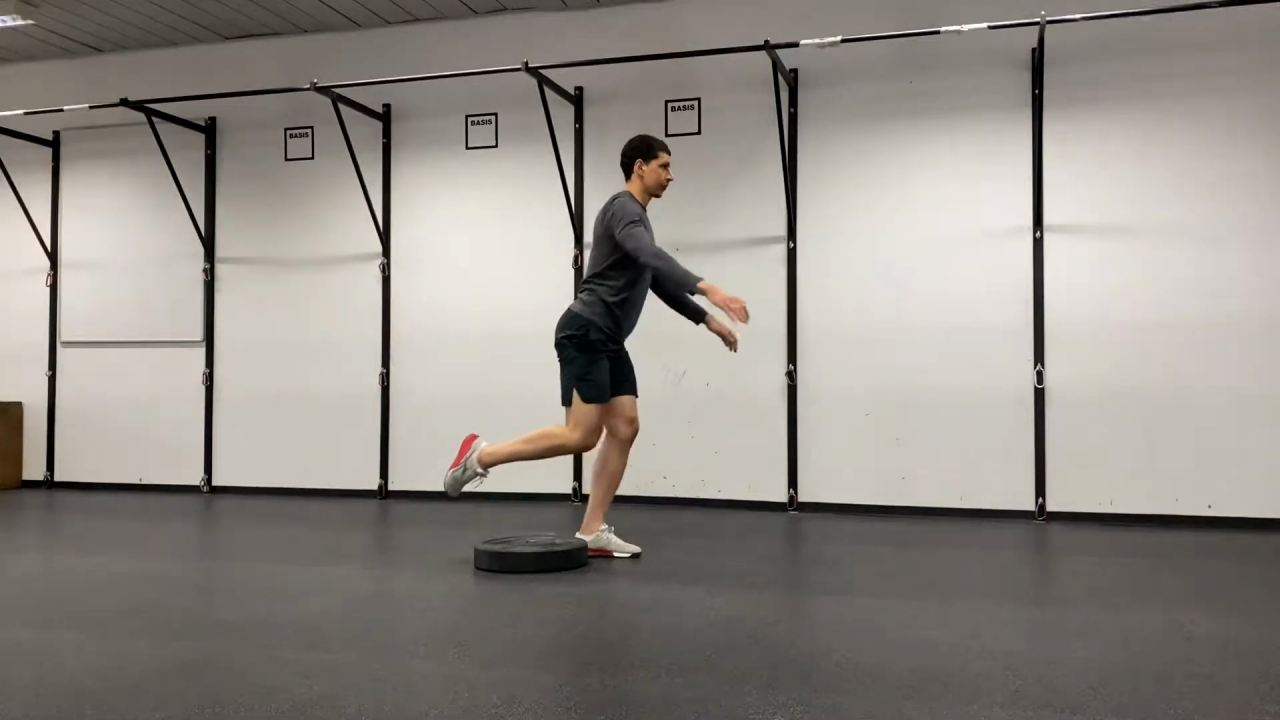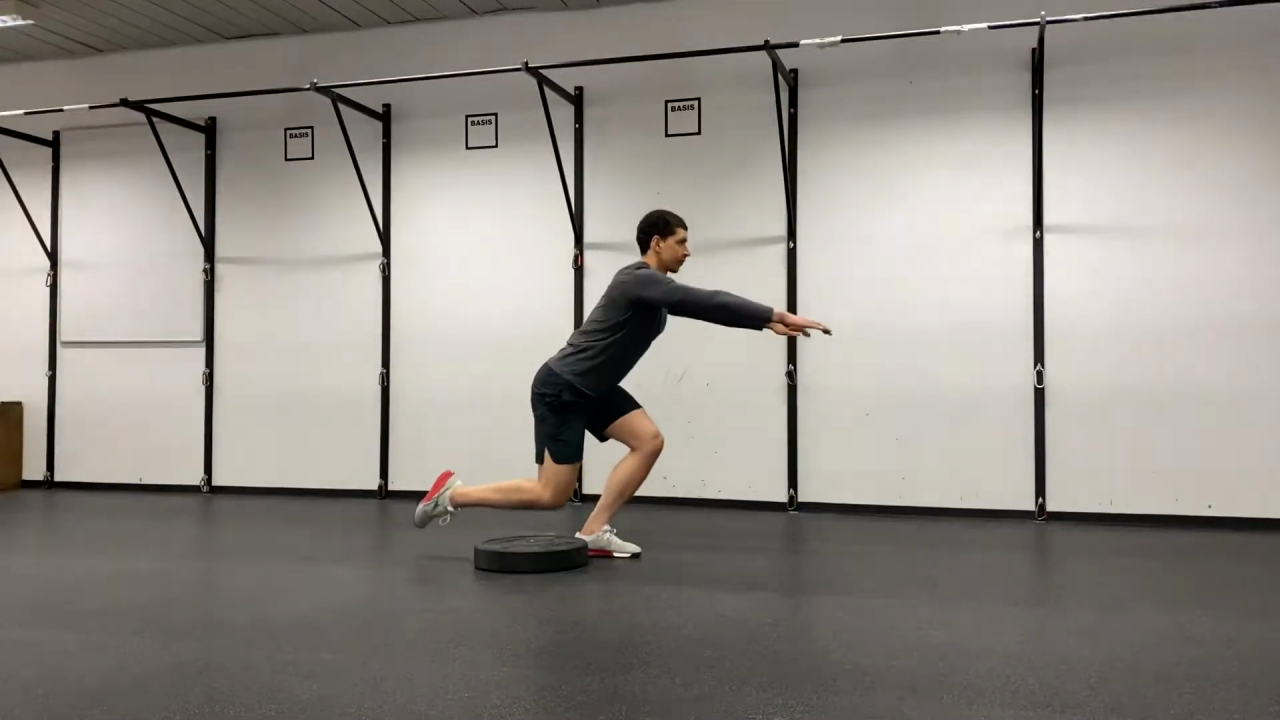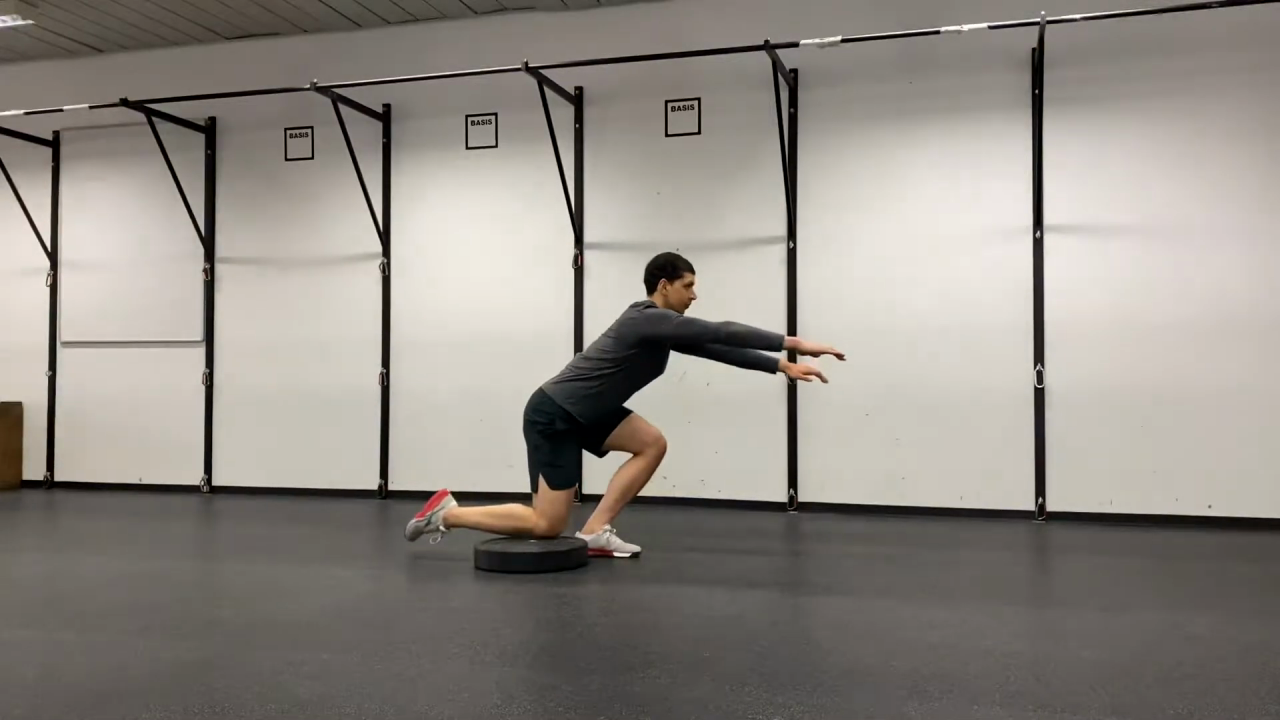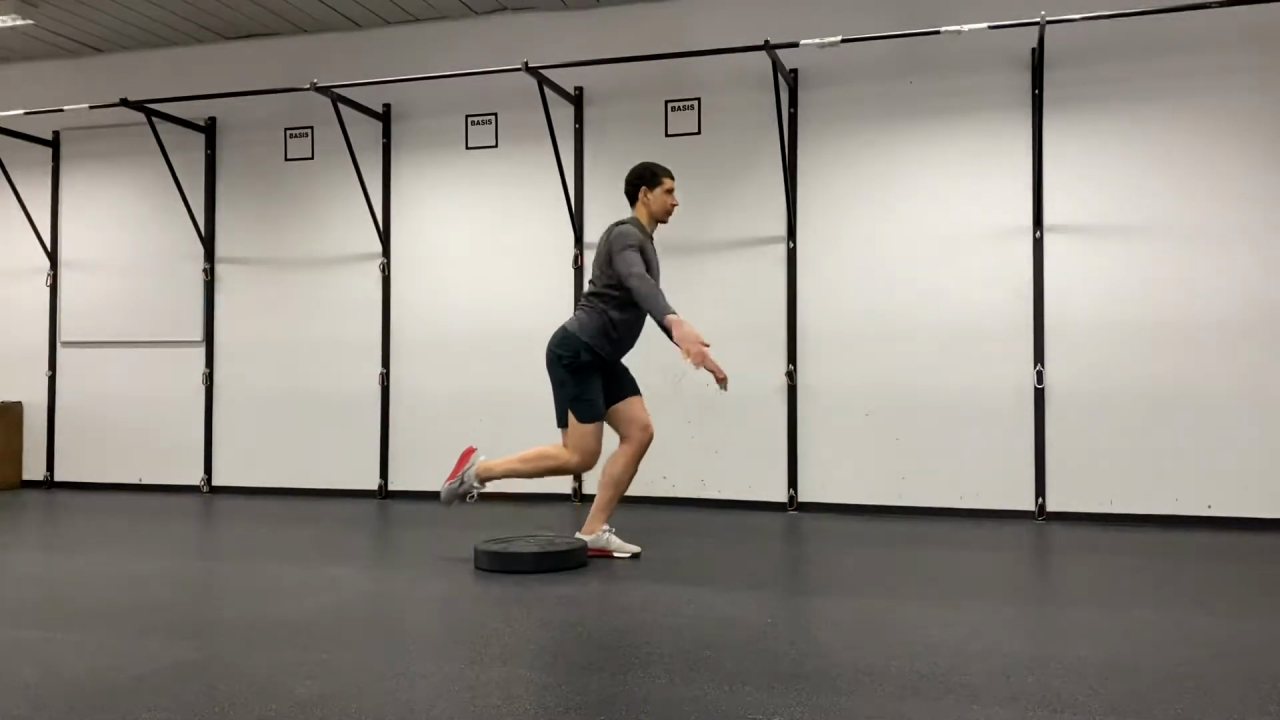
dt=1s
person 1, frame 1
left shoulder: (635, 218)
right shoulder: (622, 209)
left elbow: (660, 280)
right elbow: (651, 258)
left wrist: (707, 320)
right wrist: (708, 288)
left hip: (607, 340)
right hip: (584, 334)
left knee: (625, 428)
right knee: (580, 436)
left ankle: (593, 531)
right ankle: (479, 456)
person 1, frame 2
left shoulder: (655, 290)
right shoulder: (639, 281)
left elbow: (705, 308)
right elbow: (708, 302)
left wrist: (768, 323)
right wrist: (779, 314)
left hip: (590, 387)
right hip: (560, 389)
left knee: (649, 440)
right knee: (551, 494)
left ankle: (594, 533)
right ankle: (452, 494)
person 1, frame 3
left shoulder: (659, 326)
right shoulder: (649, 320)
left elbow: (715, 347)
right elbow: (718, 333)
left wrist: (781, 365)
right wrist: (792, 342)
left hip: (581, 411)
right hip: (553, 415)
left knee: (652, 444)
right knee: (548, 524)
left ankle: (595, 532)
right ankle: (445, 513)
person 1, frame 4
left shoulder: (641, 240)
right shoulder: (625, 235)
left elbow: (655, 304)
right elbow: (638, 283)
left wrist: (698, 351)
right wrist: (678, 327)
left hip: (602, 354)
right hip: (577, 351)
left knee: (640, 433)
right knee: (579, 457)
left ankle: (594, 533)
right ankle: (479, 469)
